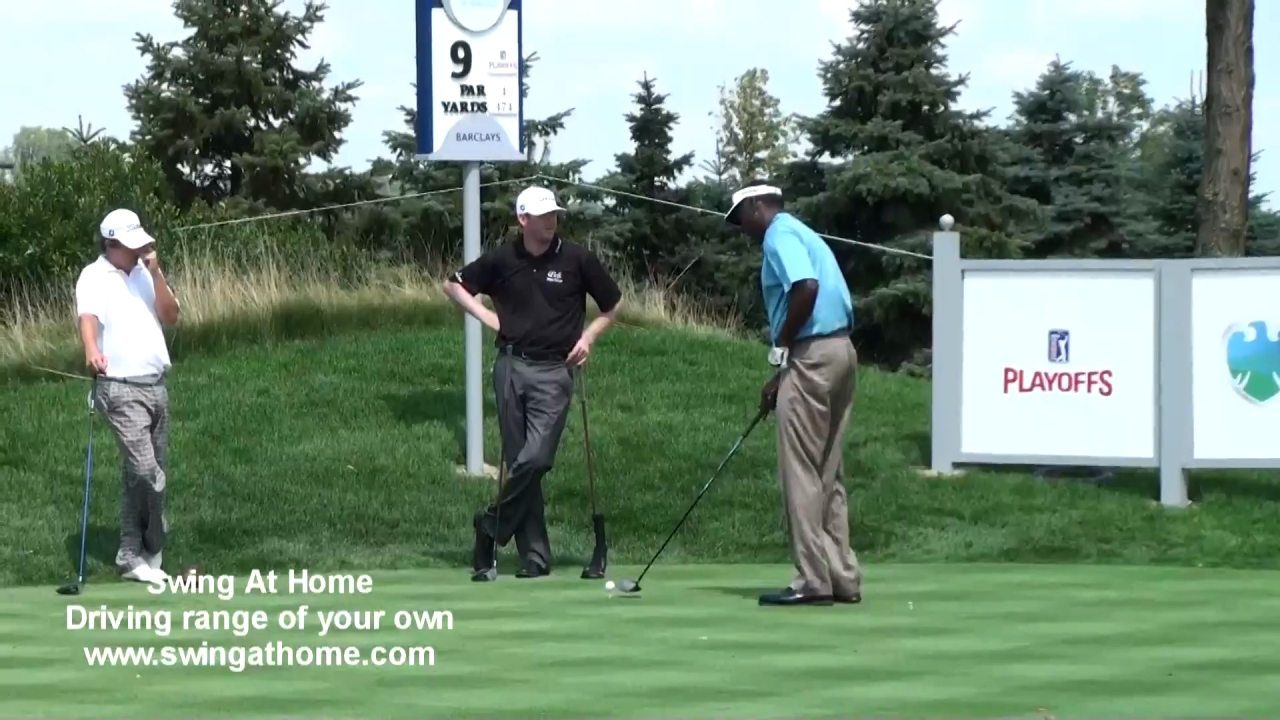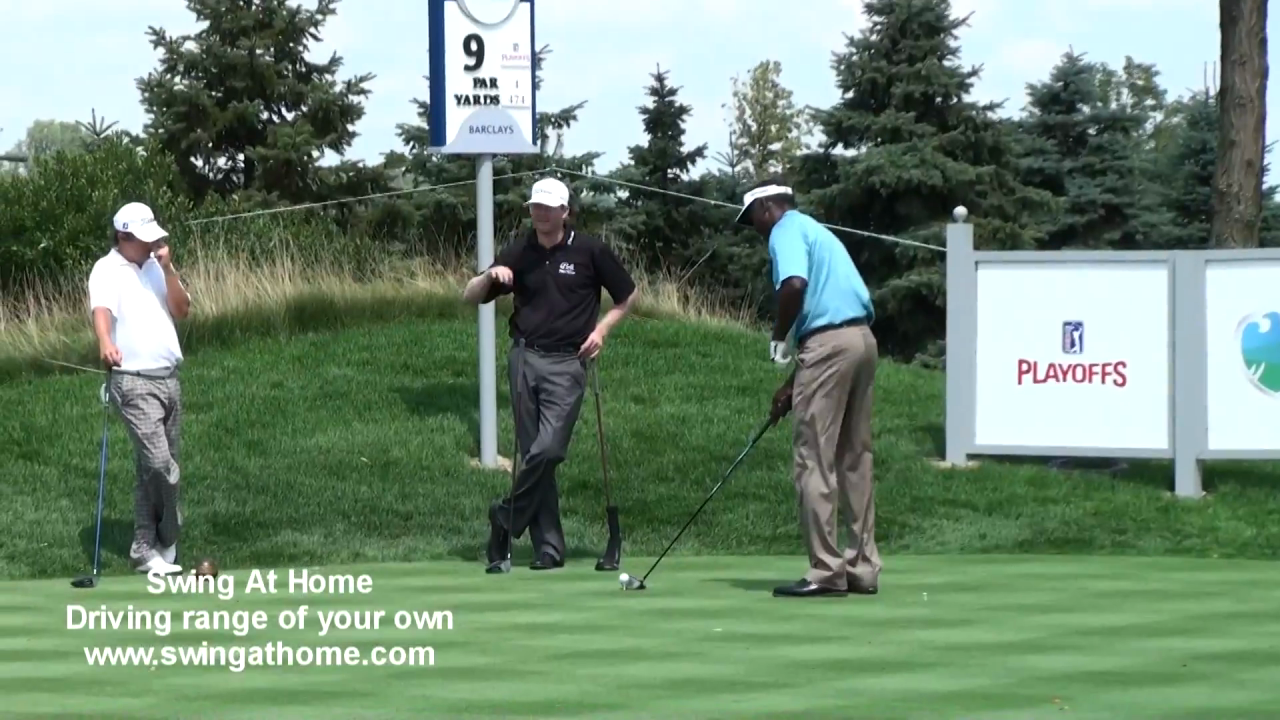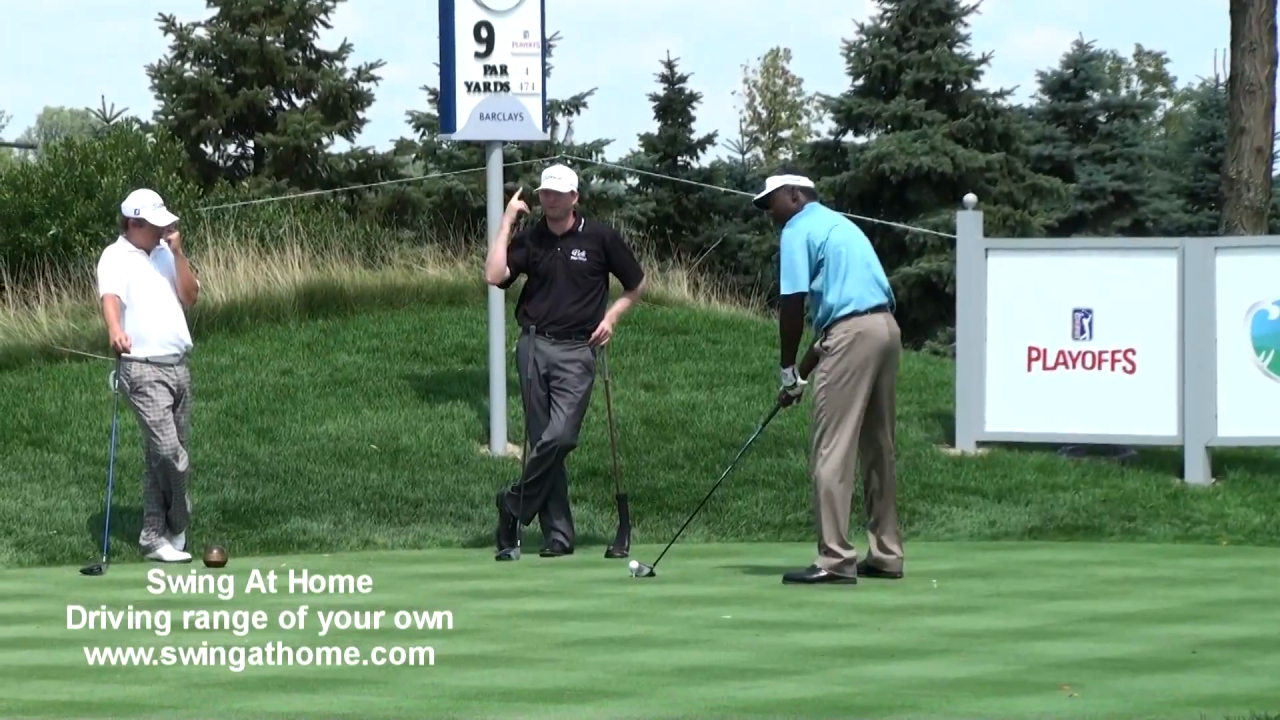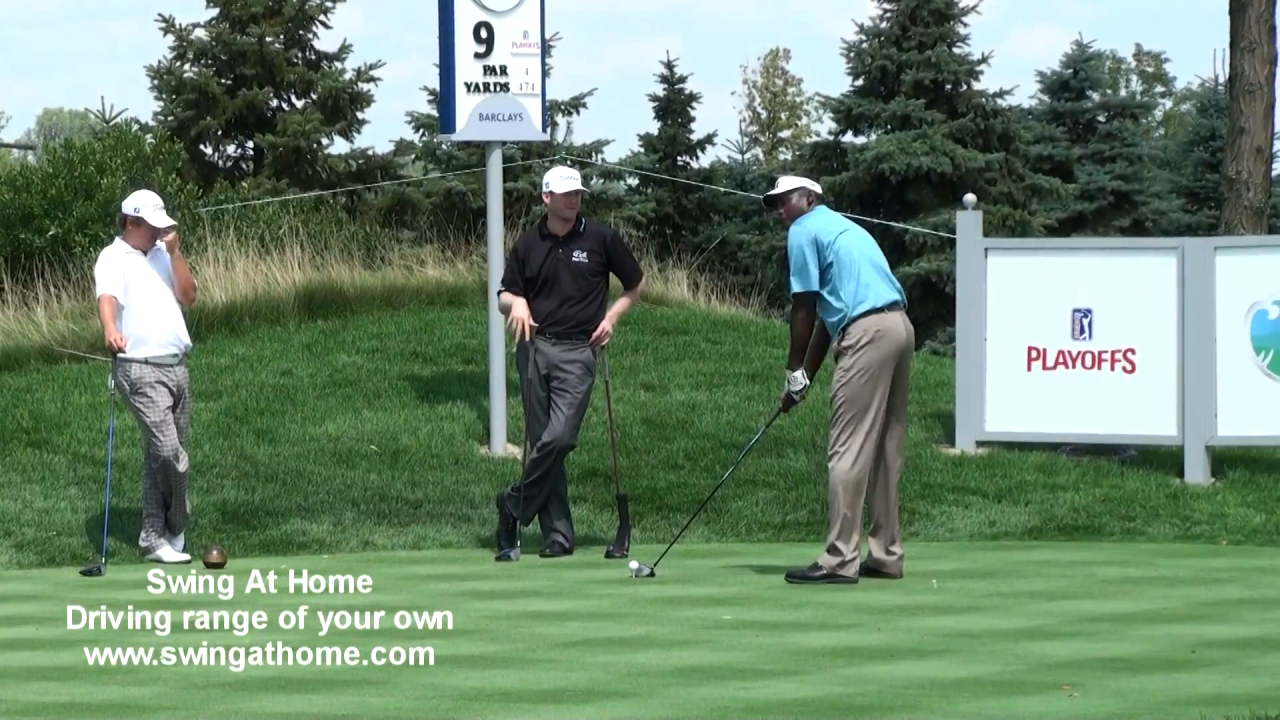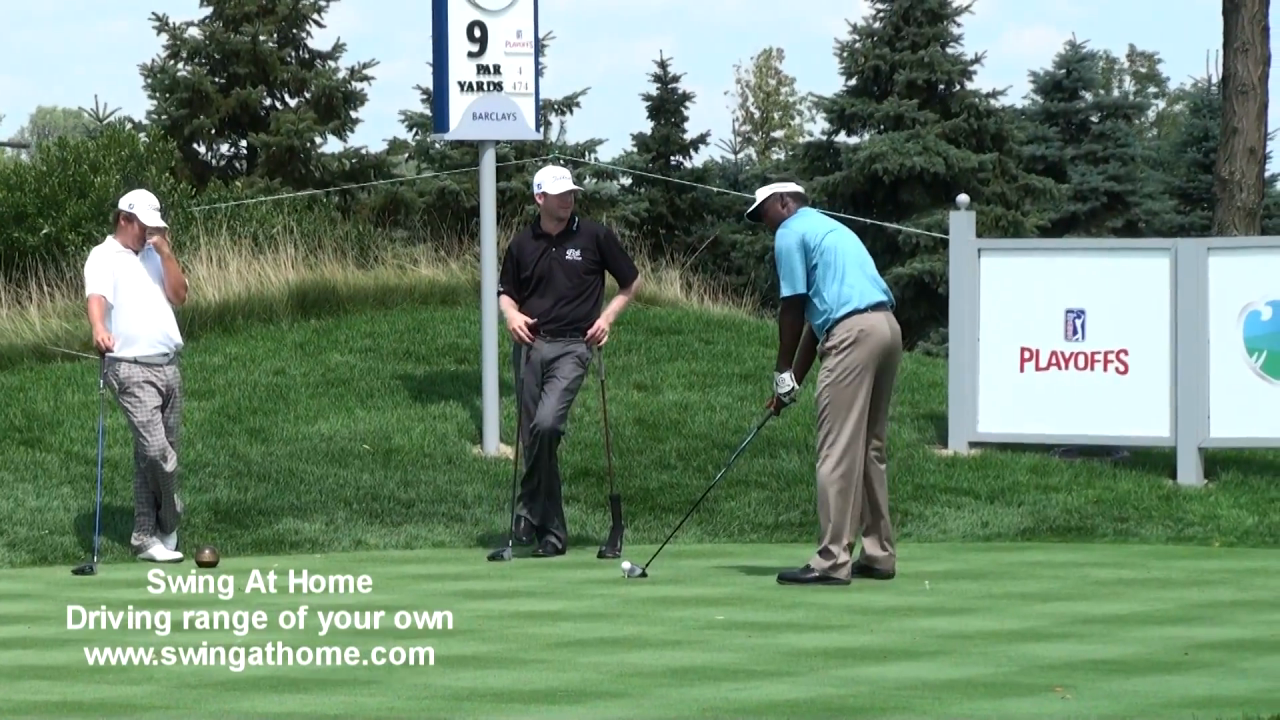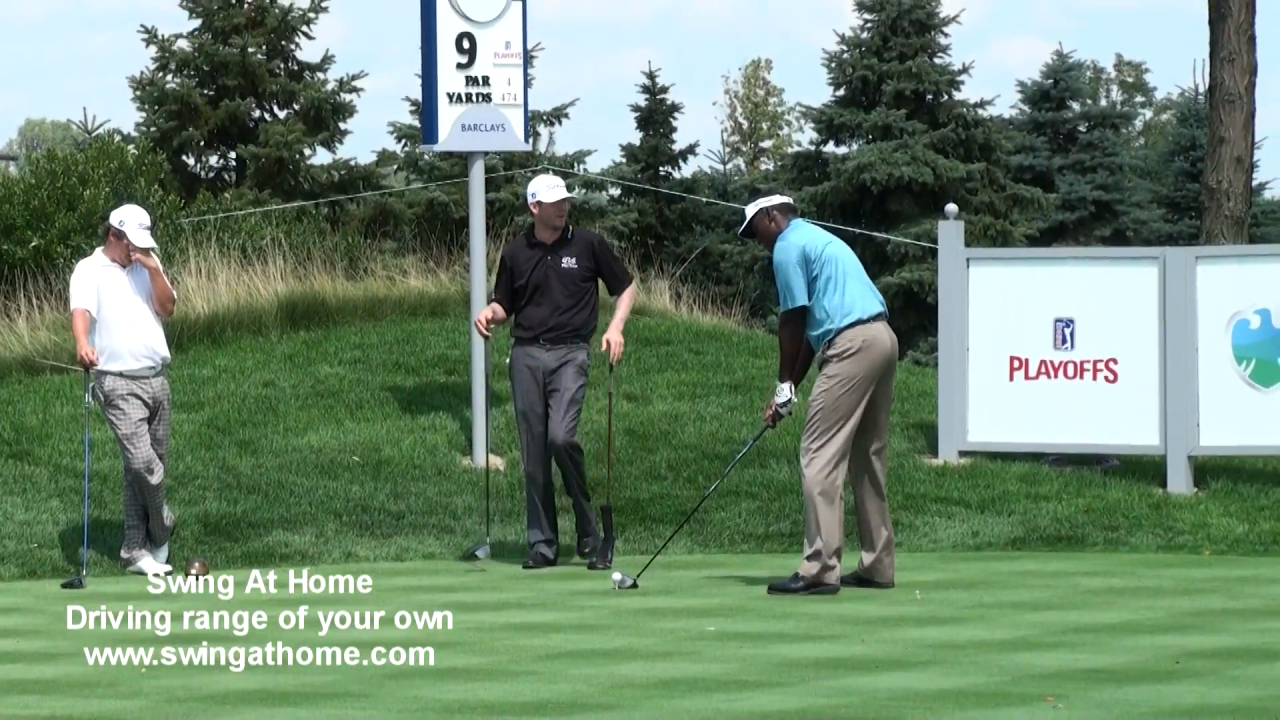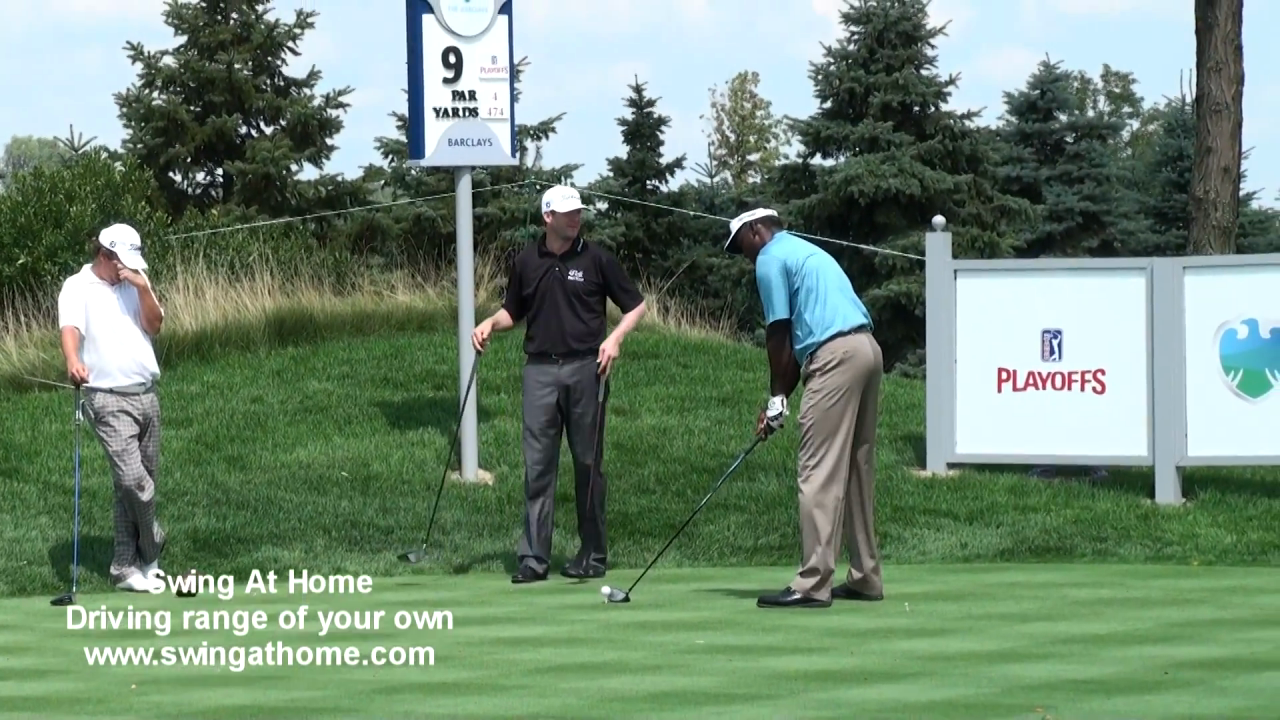
dt=0.4s
person 1, frame 1
right shoulder: (800, 233)
left elbow: (806, 287)
left wrist: (779, 345)
right wrist: (780, 377)
left hip: (813, 355)
right hip: (838, 350)
left knee: (799, 470)
right knee: (826, 472)
person 1, frame 2
right shoulder: (814, 231)
left elbow: (792, 287)
left wrist: (778, 341)
right wrist: (793, 384)
left hip: (830, 345)
right hip: (861, 340)
left knee: (815, 463)
right knee: (854, 460)
person 1, frame 3
right shoulder: (837, 224)
left elbow: (794, 305)
left wrist: (788, 369)
right wrist: (803, 371)
left hip: (854, 334)
right hip: (884, 328)
left knee: (832, 451)
right knee: (877, 448)
person 1, frame 4
right shoulder: (840, 228)
left elbow: (804, 307)
right elbow: (828, 315)
left wrist: (794, 372)
right wrist: (806, 377)
left hip: (869, 334)
right hip: (896, 328)
left knee: (849, 451)
right knee: (884, 449)
person 1, frame 5
right shoulder: (829, 228)
left elbow: (793, 309)
left wrist: (783, 374)
right wrist: (795, 378)
left hip: (854, 333)
right hip: (885, 327)
left knee: (838, 451)
right knee: (868, 446)
person 1, frame 6
right shoulder: (818, 239)
left elbow: (793, 322)
left wrist: (784, 386)
right wrist: (791, 385)
left hip: (853, 344)
right hip: (880, 339)
left knee: (820, 454)
right knee: (867, 457)
person 1, frame 7
right shoulder: (803, 251)
left elbow: (778, 335)
left wrist: (776, 399)
right wrist: (782, 398)
left hip: (837, 356)
right hip: (865, 349)
left knee: (819, 472)
right knee: (855, 470)
person 2, frame 1
left shoulder: (577, 258)
right shoulder: (501, 259)
left elbow: (612, 304)
right elbow: (453, 283)
left wrist: (588, 337)
right wrist: (486, 315)
left hip: (553, 370)
right hip: (510, 366)
left knee: (536, 458)
right knee: (518, 461)
left ankle: (491, 526)
right ankle: (534, 555)
person 2, frame 2
left shoulder: (591, 249)
right shoulder: (518, 252)
left elbow: (627, 295)
right elbow: (471, 296)
left wrist: (602, 329)
right wrist: (492, 275)
left hip: (566, 362)
right hip: (525, 358)
left knee: (548, 449)
right knee: (533, 453)
left ankle: (506, 518)
right ankle: (549, 546)
person 2, frame 3
left shoulder: (601, 236)
right shoulder: (528, 238)
left elbow: (637, 283)
right elbow: (494, 277)
left wrist: (612, 317)
right wrist: (507, 223)
left hip: (576, 349)
right hip: (534, 345)
left knee: (560, 436)
right knee: (541, 439)
left ankle: (514, 503)
right ankle: (558, 534)
person 2, frame 4
left shoulder: (602, 237)
right shoulder: (528, 243)
left elbow: (636, 283)
right elbow: (505, 292)
left wrist: (611, 317)
right wrist: (514, 303)
left hip: (577, 350)
right hip: (535, 348)
left knee: (559, 437)
right knee: (542, 440)
left ankle: (514, 503)
right ankle: (558, 534)
person 2, frame 5
left shoulder: (595, 235)
right shoulder: (521, 243)
left elbow: (630, 281)
right elbow: (507, 293)
left wrist: (606, 318)
right wrist: (511, 314)
left hip: (572, 345)
right hip: (530, 346)
left knee: (547, 423)
right knee: (533, 435)
left ankle: (528, 509)
right ankle: (551, 533)
person 2, frame 6
left shoulder: (589, 244)
right shoulder: (515, 252)
left elbow: (626, 286)
right elbow: (504, 303)
left wrist: (616, 327)
right wrist: (489, 312)
left hip: (570, 353)
right hip: (526, 355)
left knee: (563, 438)
right knee: (535, 451)
left ankle: (587, 520)
right ankle: (542, 544)
person 2, frame 7
left shoulder: (598, 258)
right shoulder: (526, 260)
left elbow: (636, 305)
right elbow: (513, 311)
left wrist: (615, 337)
right wrist: (490, 322)
left hip: (586, 369)
right hip: (540, 370)
left knee: (588, 463)
right knee: (538, 464)
left ankle: (592, 554)
person 3, frame 1
left shoulder: (146, 272)
right shoulder: (94, 277)
left elbow: (171, 316)
right elbow: (88, 315)
left wrist: (156, 274)
right wrist: (91, 349)
left hip: (156, 384)
right hip: (120, 389)
left knee: (142, 473)
right knee: (146, 472)
left ankle: (133, 555)
right ankle: (148, 552)
person 3, frame 2
left shoulder: (158, 266)
right shoulder: (107, 270)
left elbow: (181, 310)
right elbow: (101, 309)
left wrist: (167, 269)
right wrist: (106, 343)
left hip: (169, 377)
right hip: (134, 381)
left knee: (154, 465)
right knee: (160, 464)
left ankle: (147, 548)
right ankle: (165, 543)
person 3, frame 3
left shoulder: (166, 253)
right shoulder: (115, 257)
left elbow: (190, 297)
right elbow: (110, 296)
left wrist: (178, 253)
right wrist: (115, 329)
left hip: (177, 365)
right hip: (142, 368)
left knee: (163, 453)
right knee: (167, 451)
left ankle: (156, 535)
right ankle: (174, 529)
person 3, frame 4
left shoulder: (163, 253)
right shoulder: (113, 258)
left elbow: (188, 297)
right elbow: (106, 297)
left wrist: (175, 253)
right wrist: (110, 330)
left hip: (176, 365)
right hip: (141, 369)
left knee: (163, 454)
right knee: (167, 452)
left ankle: (155, 537)
right ankle: (175, 527)
person 3, frame 5
left shoulder: (156, 253)
right shoulder: (103, 257)
left elbow: (179, 295)
right elbow: (96, 296)
left wrist: (166, 253)
right wrist: (99, 328)
left hip: (168, 365)
right hip: (132, 369)
left knee: (159, 451)
right knee: (155, 450)
left ankle: (147, 535)
right ankle: (169, 524)
person 3, frame 6
left shoulder: (148, 263)
right shoulder: (89, 270)
left elbow: (167, 308)
right elbow: (81, 310)
left wrist: (153, 269)
right wrist: (83, 343)
left hip: (157, 378)
right hip: (119, 382)
left knee: (152, 464)
right knee: (141, 463)
left ankle: (137, 549)
right ankle: (162, 532)
person 3, frame 7
left shoulder: (136, 281)
right shoulder: (77, 287)
left elbow: (154, 326)
right elbow: (70, 328)
left wrist: (143, 288)
right wrist: (73, 361)
left hip: (146, 394)
right hip: (108, 399)
left knee: (141, 480)
right knee: (132, 479)
left ankle: (126, 565)
right ankle: (152, 552)
